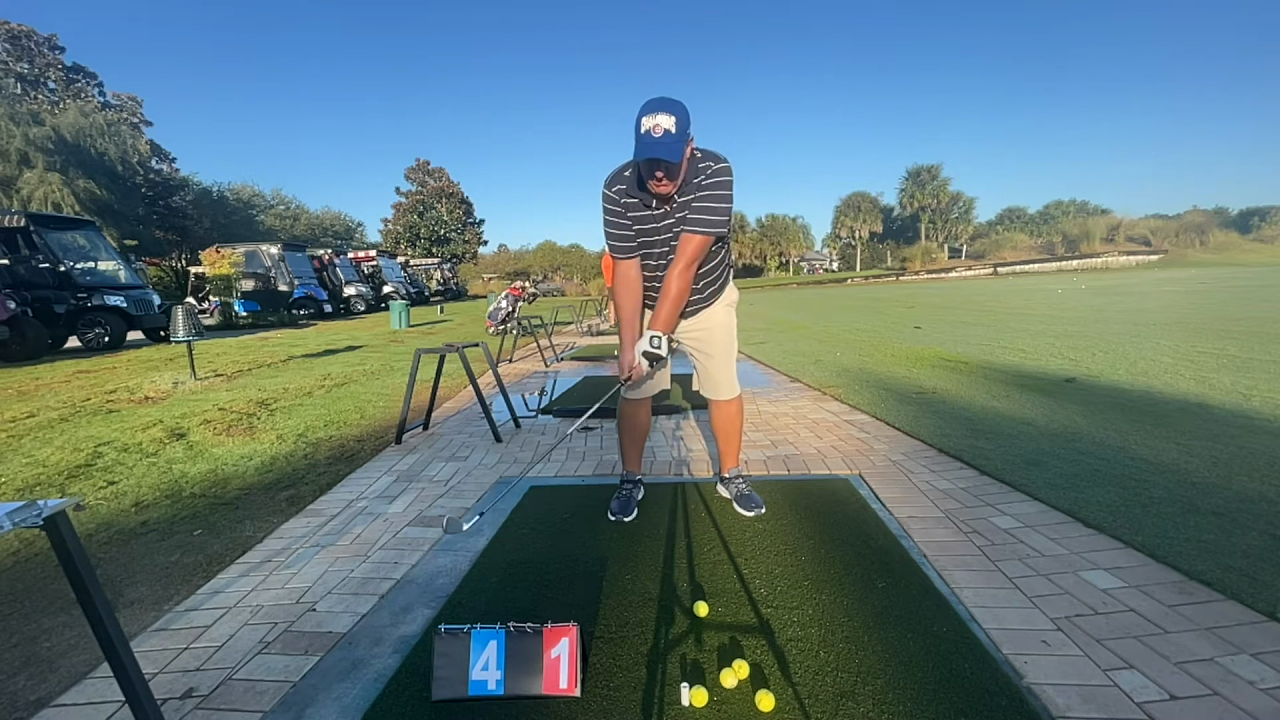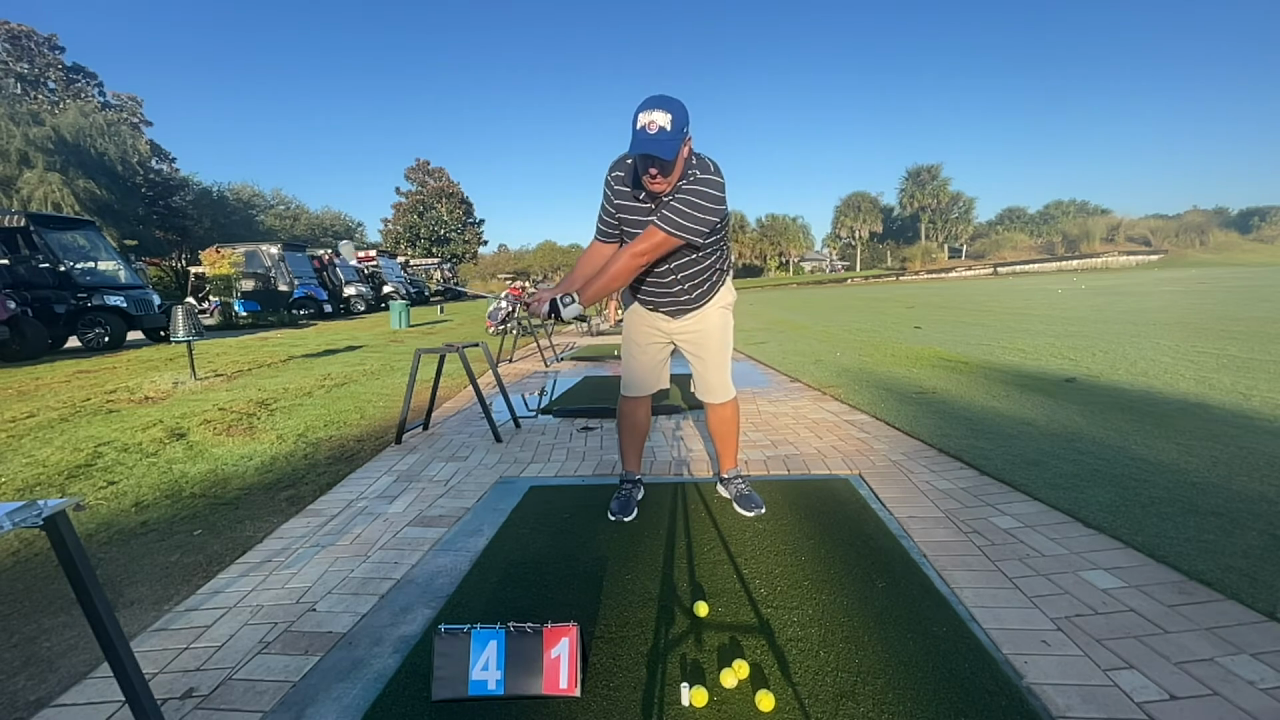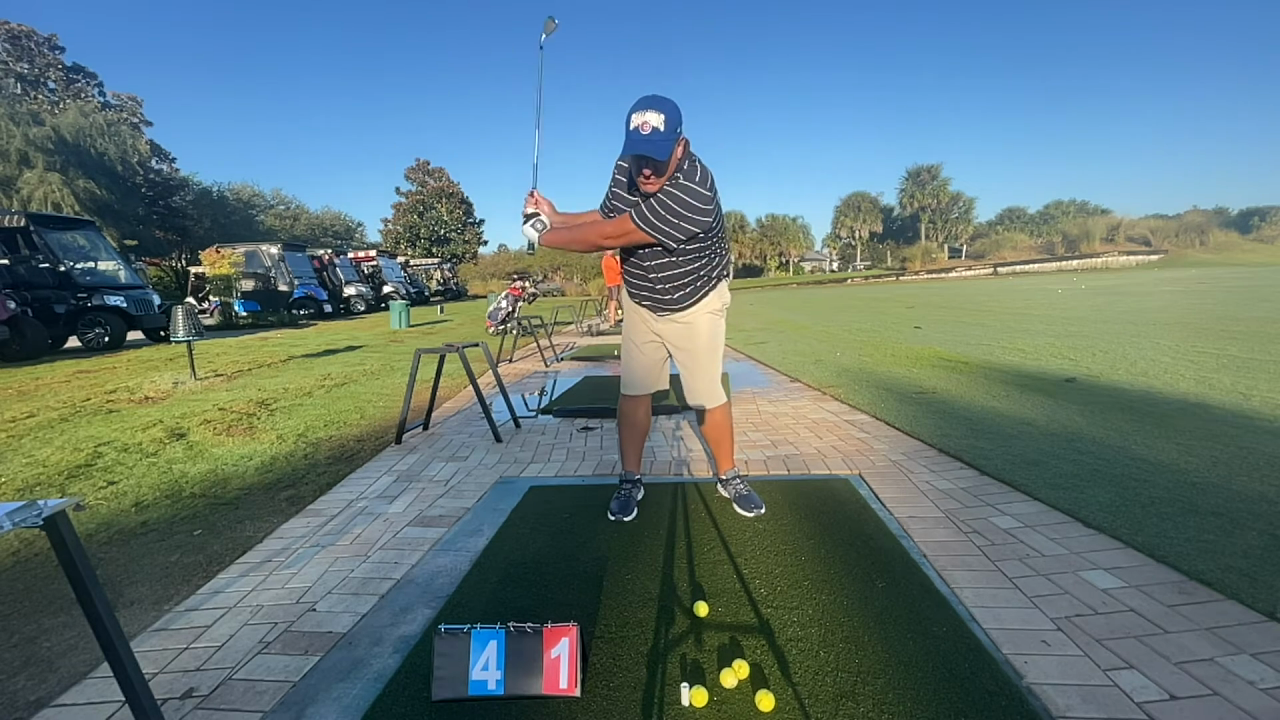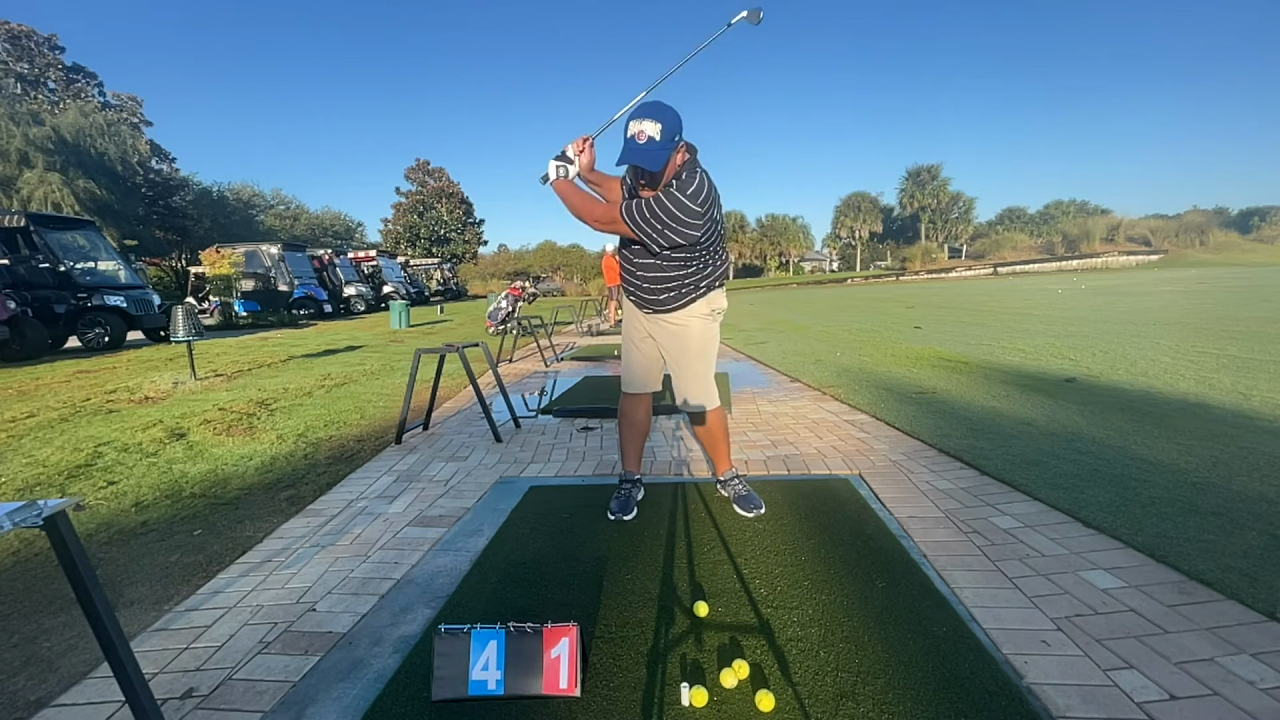
dt=0.4s
person 1, frame 1
left shoulder: (715, 174)
right shoulder: (617, 189)
left elbow: (684, 264)
right elbow: (626, 270)
left wrist: (657, 337)
right wrist: (628, 344)
left hip: (709, 300)
right hip: (645, 303)
left knee: (724, 389)
right knee: (634, 389)
left ankle: (730, 475)
right ankle: (631, 480)
person 1, frame 2
left shoulder: (706, 184)
right shoulder: (620, 175)
left elbow: (639, 255)
right elbow: (604, 246)
left wrist: (574, 302)
right wrist: (558, 292)
left hip: (704, 302)
right hip: (644, 304)
left knee: (718, 391)
right knee: (635, 392)
left ankle: (730, 476)
right ankle: (631, 480)
person 1, frame 3
left shoulder: (692, 192)
right shoulder: (627, 167)
left elbow: (609, 237)
right elbow: (606, 218)
left wrist: (543, 234)
right wrist: (555, 217)
left hip: (696, 306)
right hip: (641, 302)
left knee: (707, 396)
right knee: (634, 391)
left ankle: (728, 476)
right ankle: (630, 480)
person 1, frame 4
left shoulder: (686, 201)
right shoulder: (647, 168)
left elbow: (605, 219)
right elbow: (624, 197)
left wrist: (559, 180)
right wrist: (586, 173)
left hip: (690, 309)
right hip: (640, 302)
left knee: (698, 400)
right knee: (635, 390)
left ankle: (727, 476)
right ankle: (631, 479)
